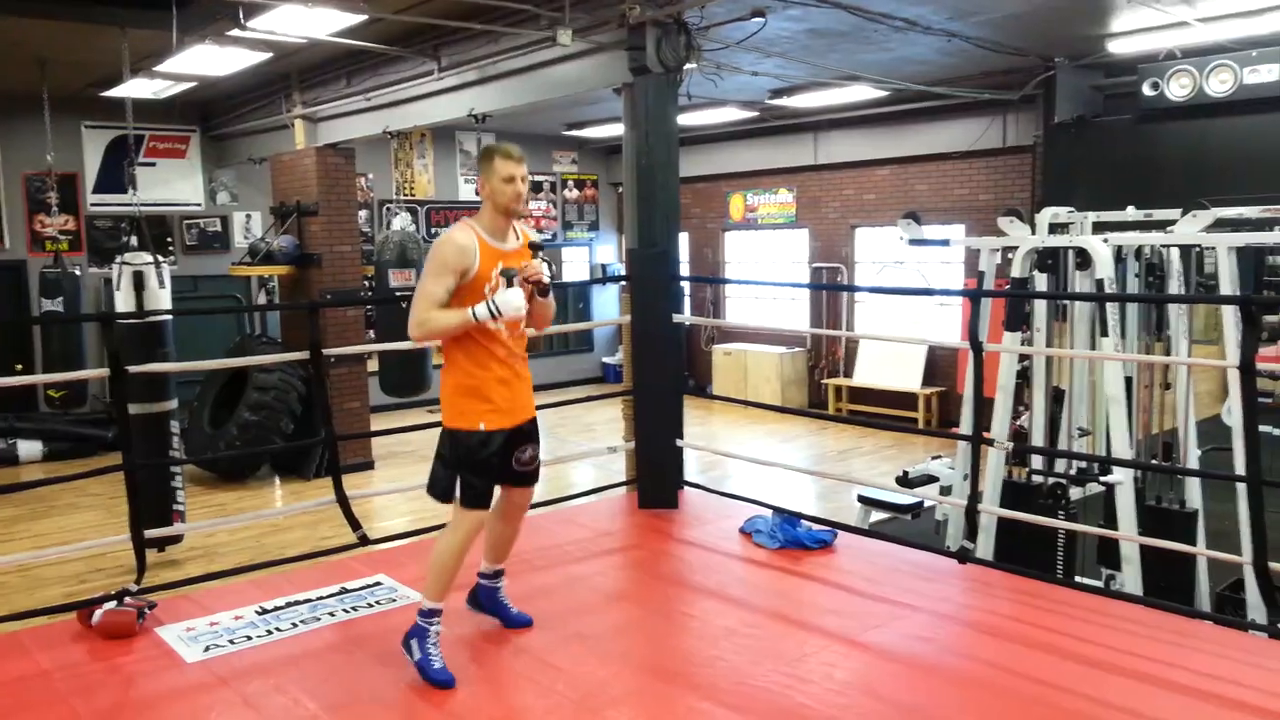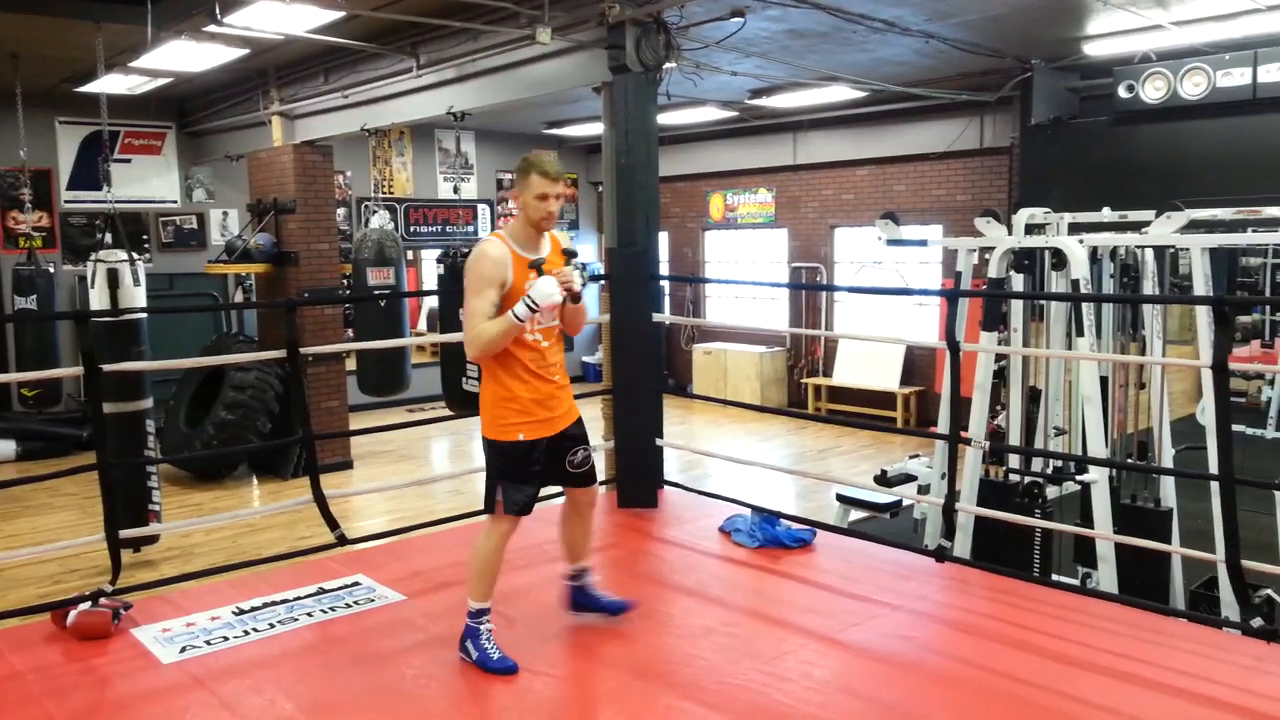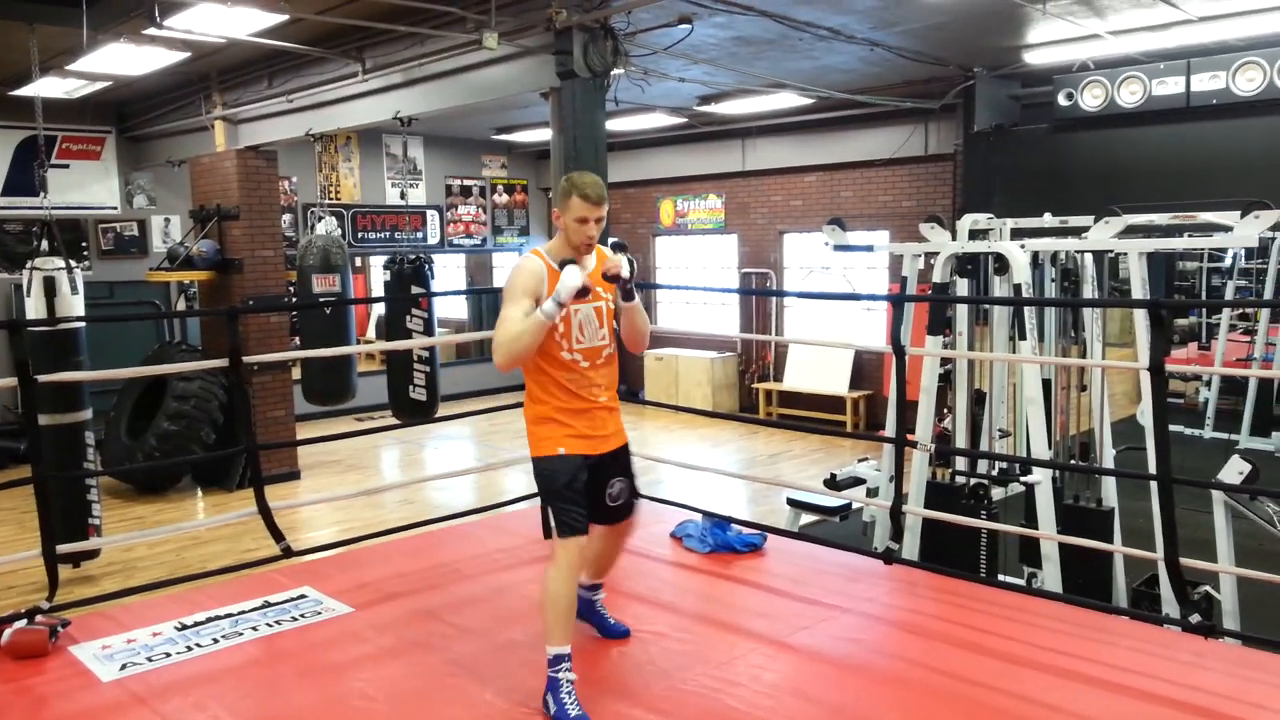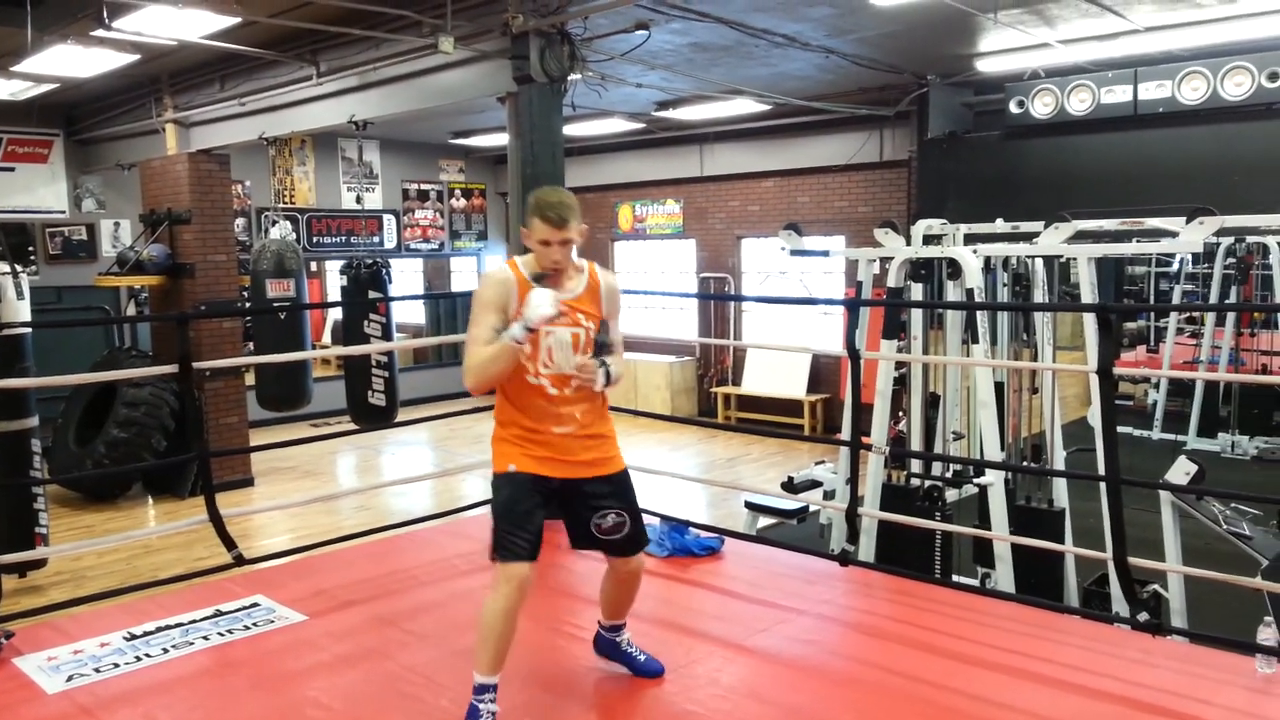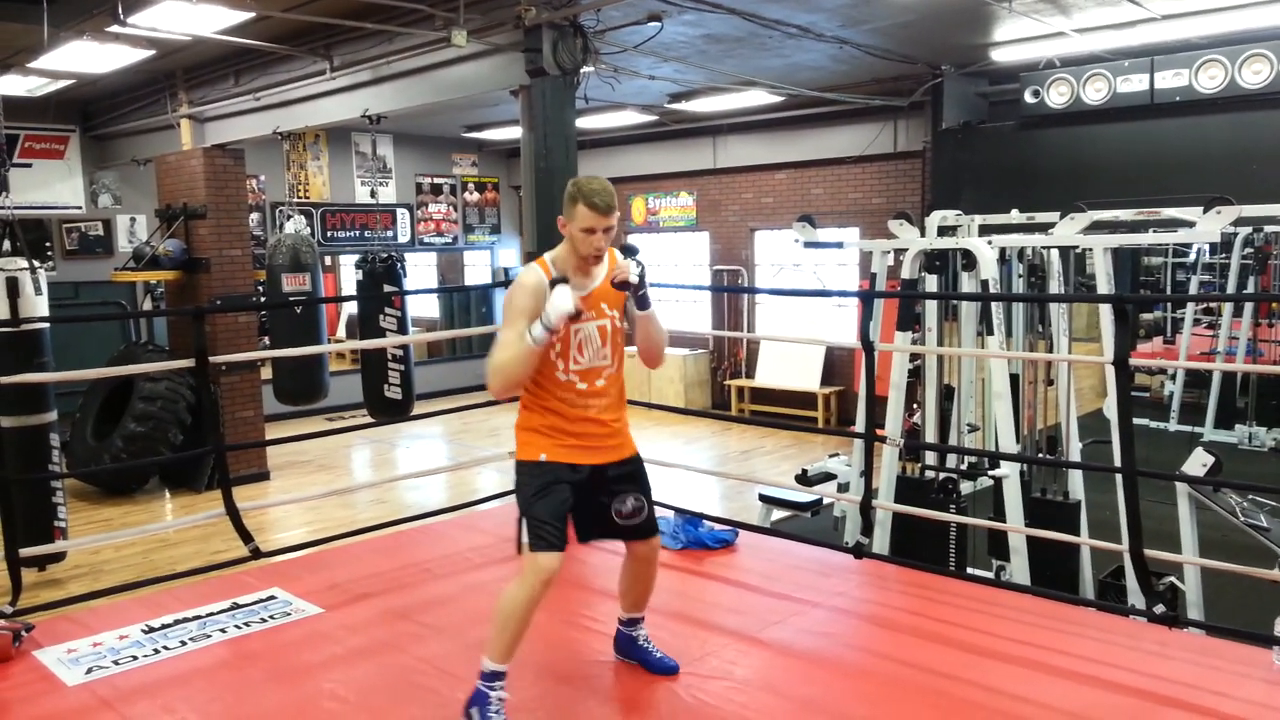
dt=0.7s
person 1, frame 1
left shoulder: (526, 239)
right shoulder: (457, 244)
left elbow: (540, 323)
right elbow: (419, 326)
left wrist: (540, 289)
right wrist: (488, 309)
left hip: (517, 398)
right hip: (473, 404)
left knee: (518, 495)
right knee: (471, 516)
left ankle: (489, 587)
right ankle: (424, 630)
person 1, frame 2
left shoulder: (558, 246)
right shoulder: (490, 256)
right elbow: (475, 346)
left wrist: (573, 295)
right wrist: (529, 304)
left hip: (558, 404)
right hip: (513, 414)
left knee: (585, 493)
right knee: (503, 520)
left ankle: (580, 587)
right ankle: (475, 627)
person 1, frame 3
left shoulder: (609, 264)
right shoulder: (530, 270)
left elbow: (637, 343)
right elbow: (504, 356)
left wrist: (627, 289)
right wrist: (557, 298)
left hip: (606, 426)
right hip: (557, 432)
left knee: (619, 523)
right knee: (569, 546)
left ankle: (589, 598)
person 1, frame 4
left shoulder: (604, 286)
right shoulder: (499, 283)
right elbow: (474, 381)
left wrist: (608, 371)
right wrist: (523, 324)
left hip: (595, 455)
right hip: (522, 458)
left knee: (629, 561)
right knee: (512, 577)
left ankle: (611, 636)
person 1, frame 5
left shoulder: (622, 267)
right shoulder: (532, 284)
left elbow: (654, 357)
right elbow: (498, 383)
left wrist: (639, 298)
right wrist: (550, 321)
left hip: (612, 443)
right hip: (548, 447)
left knee: (647, 545)
right knee: (539, 568)
left ankle: (630, 634)
